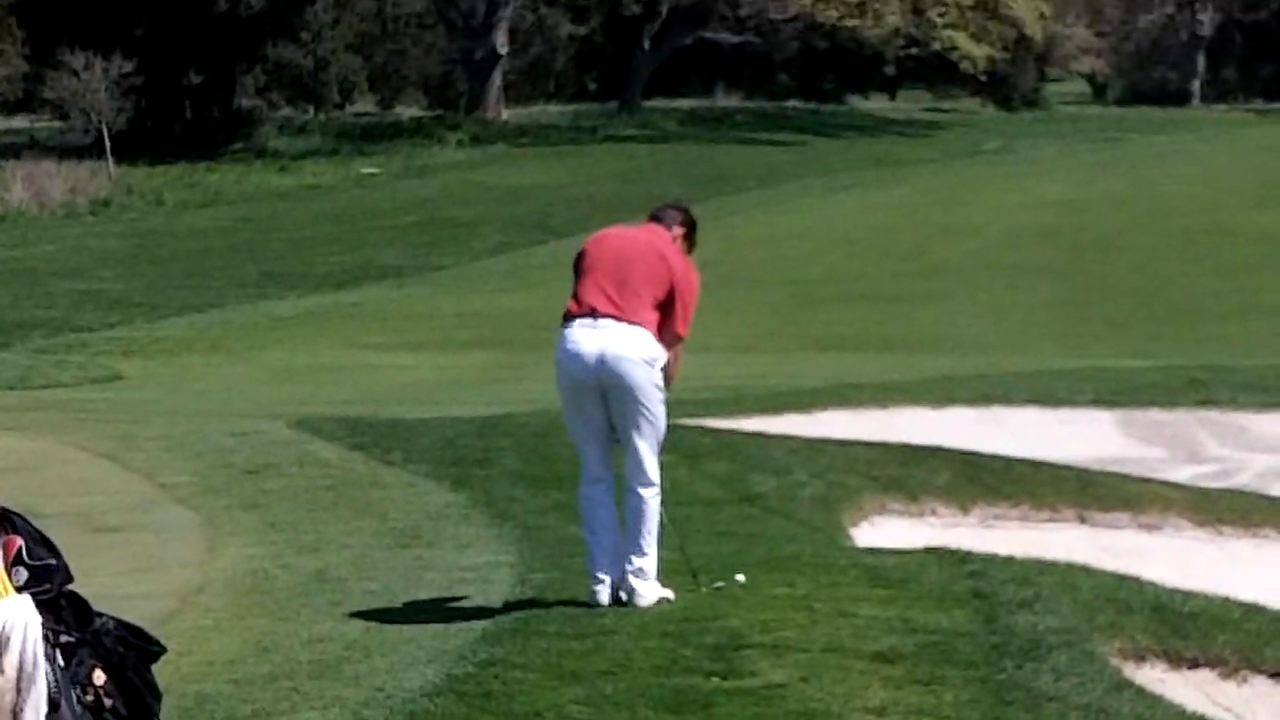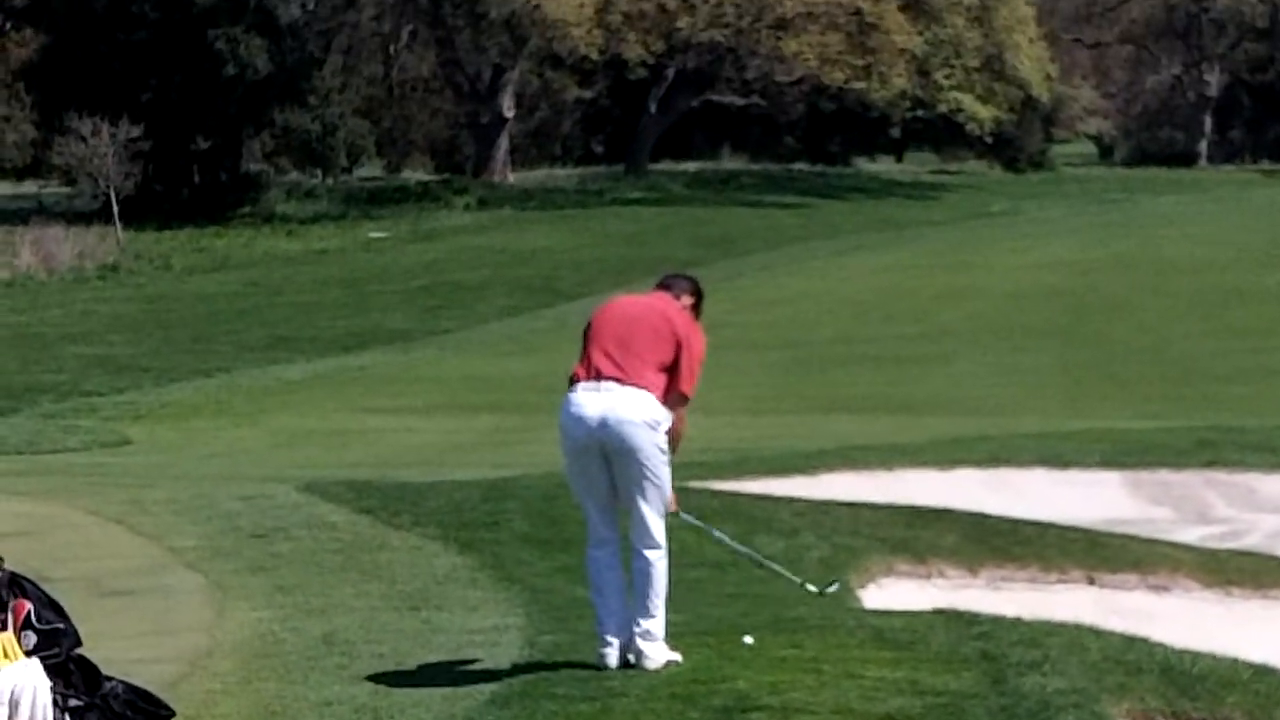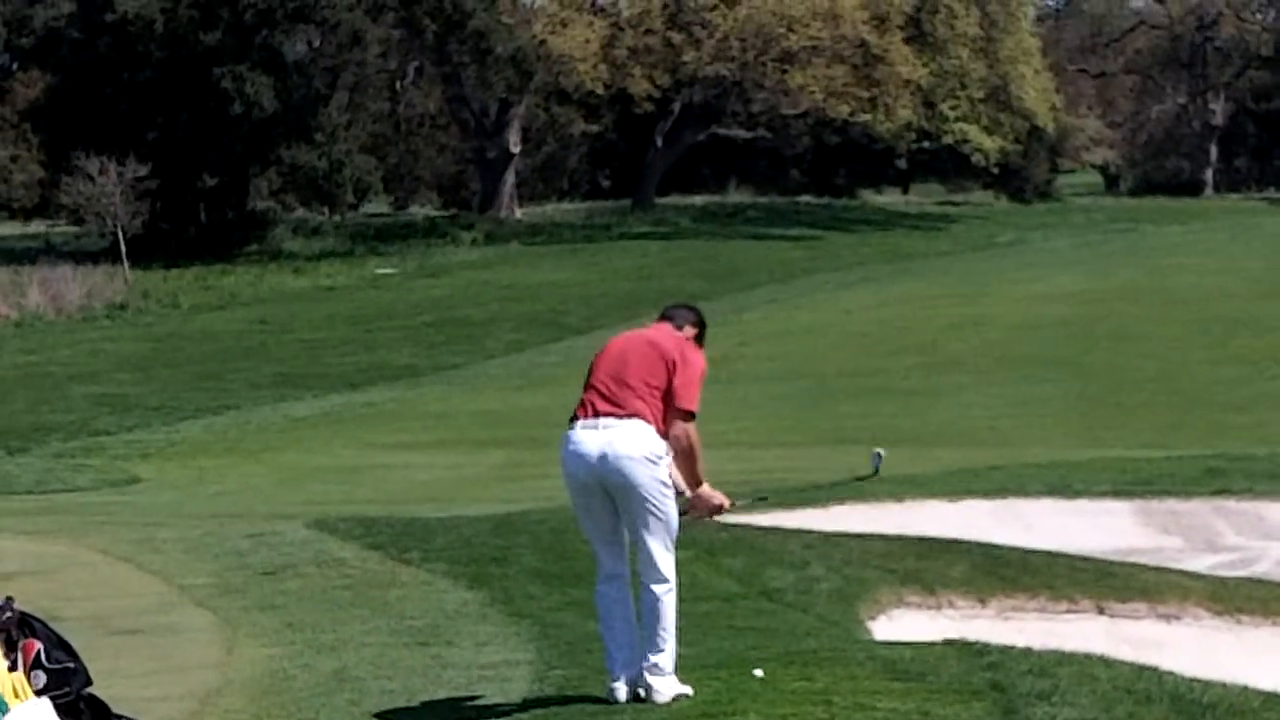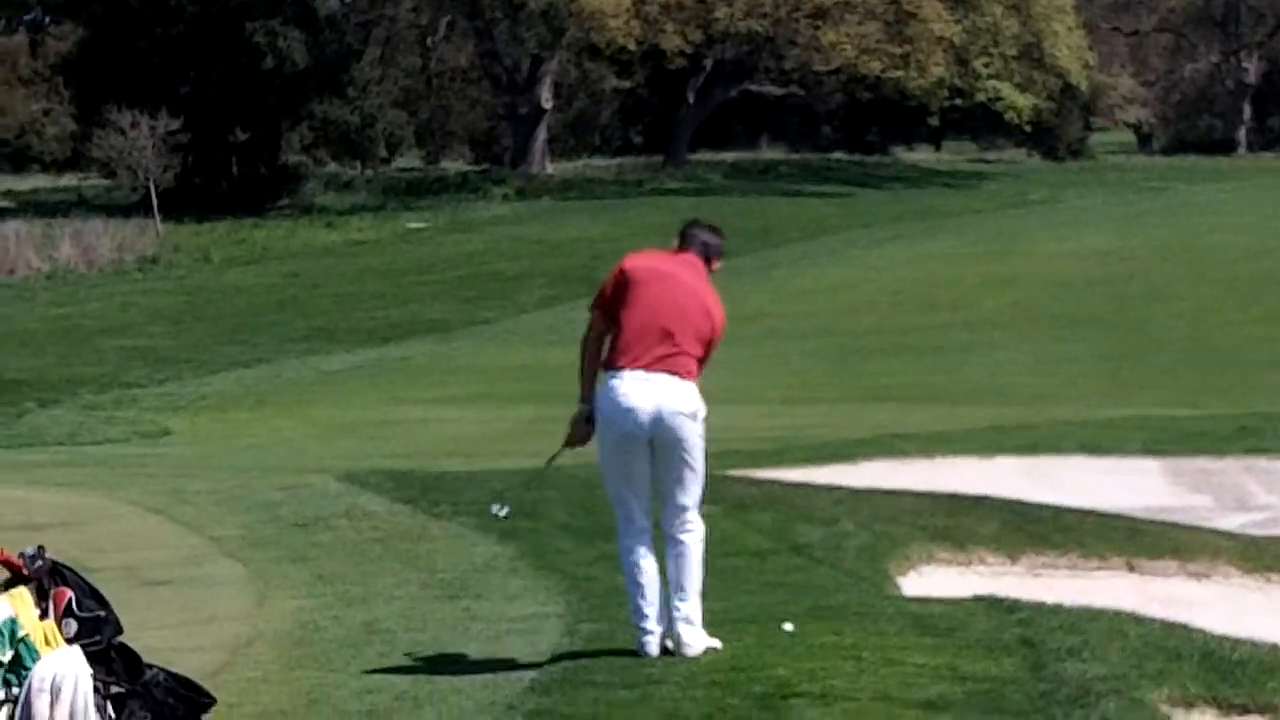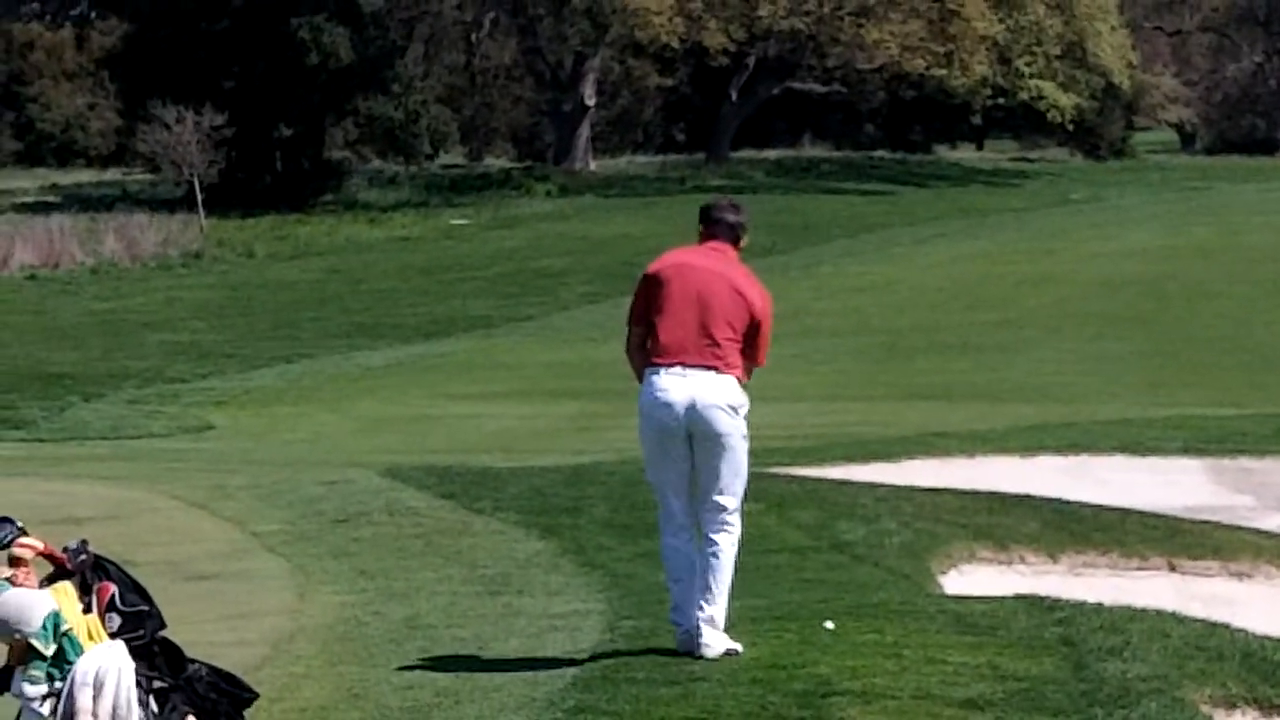
dt=0.4s
person 1, frame 1
left shoulder: (599, 239)
right shoulder: (680, 265)
right elbow: (671, 348)
right wrist: (657, 399)
left hip: (575, 343)
right hip: (631, 347)
left knee: (594, 474)
right knee: (643, 477)
left ankle: (604, 582)
right ankle: (640, 583)
person 1, frame 2
left shoulder: (609, 307)
right shoulder: (688, 328)
right elbow: (675, 409)
right wrist: (663, 484)
left hip: (578, 406)
right hip: (634, 409)
left knee: (601, 537)
right knee: (649, 539)
left ankle: (612, 644)
right ankle: (649, 645)
person 1, frame 3
left shoulder: (616, 344)
right shoulder: (686, 352)
right elbow: (679, 432)
left wrist: (688, 490)
right wrist: (698, 487)
left hip: (579, 444)
right hip: (630, 444)
left knee: (611, 572)
right knee: (657, 572)
left ankle: (622, 679)
right ankle: (658, 678)
person 1, frame 4
left shoulder: (633, 265)
right shoulder: (714, 308)
left elbow: (594, 335)
left wrist: (587, 403)
left hip: (622, 393)
right hip: (677, 399)
left knee: (633, 526)
right knee: (685, 523)
left ankle: (649, 634)
right ankle: (686, 631)
person 1, frame 5
left shoulder: (663, 265)
right shoulder: (754, 290)
left elbow: (634, 344)
right elbow: (747, 369)
left hip: (662, 389)
right hip: (717, 393)
left knee: (675, 522)
right knee: (721, 521)
left ankle: (686, 630)
right ankle: (709, 631)
